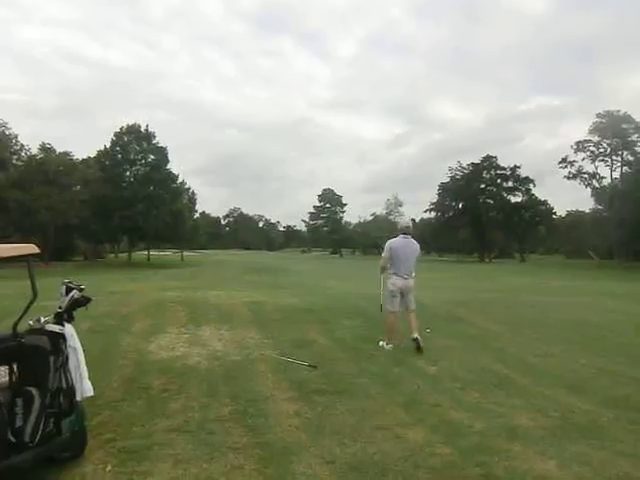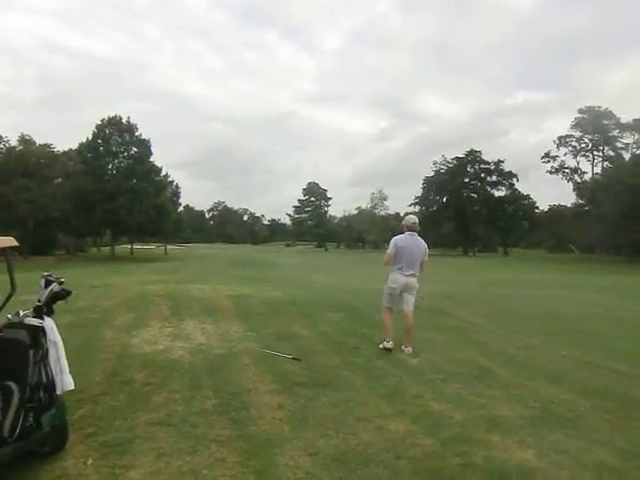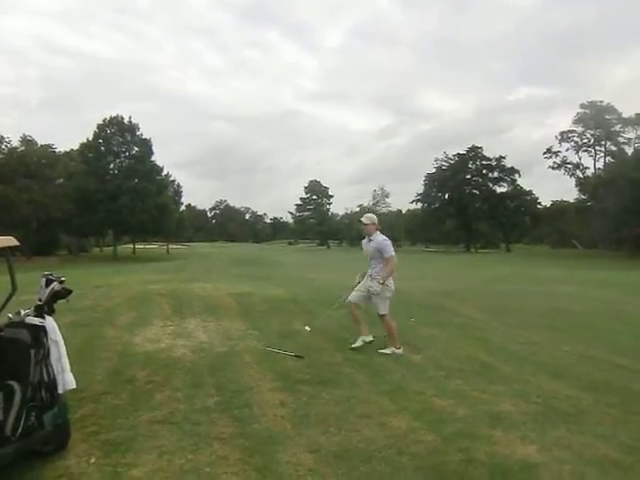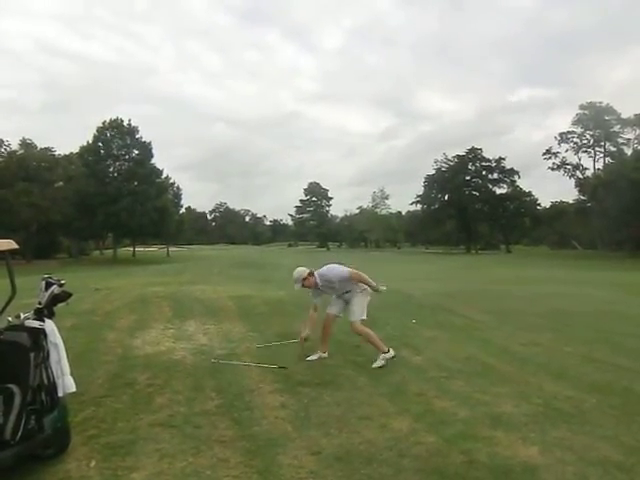
dt=1s
person 1, frame 1
left shoulder: (391, 243)
right shoulder: (416, 245)
left elbow: (383, 264)
left wrist: (382, 270)
left hip: (394, 281)
right hip: (409, 281)
left knee: (392, 312)
right knee: (411, 310)
left ankle: (389, 342)
right ankle: (415, 335)
person 1, frame 2
left shoulder: (397, 240)
right shoulder: (423, 244)
left elbow: (386, 262)
right elbow: (421, 268)
left wrist: (388, 255)
left hip: (396, 278)
right hip: (412, 280)
left knee: (386, 308)
right knee: (408, 312)
left ankle: (388, 340)
right ankle: (408, 346)
person 1, frame 3
left shoulder: (383, 241)
right shoulder: (365, 241)
left elbow: (392, 264)
left wrist: (381, 283)
right wrist: (360, 277)
left hip: (382, 282)
right hip: (369, 279)
left knee: (383, 315)
right knee: (352, 303)
left ankle: (396, 347)
right ankle: (365, 335)
person 1, frame 4
left shoulder: (329, 273)
right shoulder: (315, 287)
left elbow: (356, 274)
right elbow: (314, 310)
left wrist: (374, 287)
right wrist: (307, 330)
left hip: (358, 291)
left knee: (356, 326)
right knee: (328, 318)
left ankle: (385, 351)
right ankle: (322, 351)
